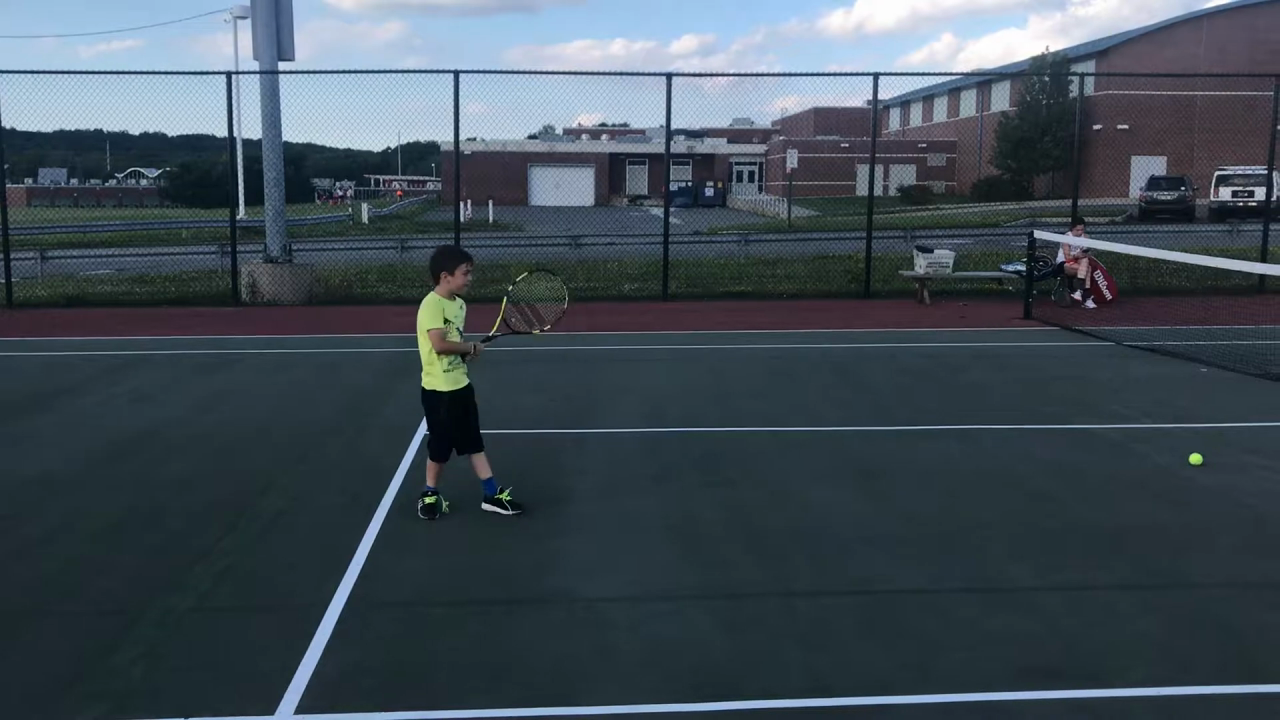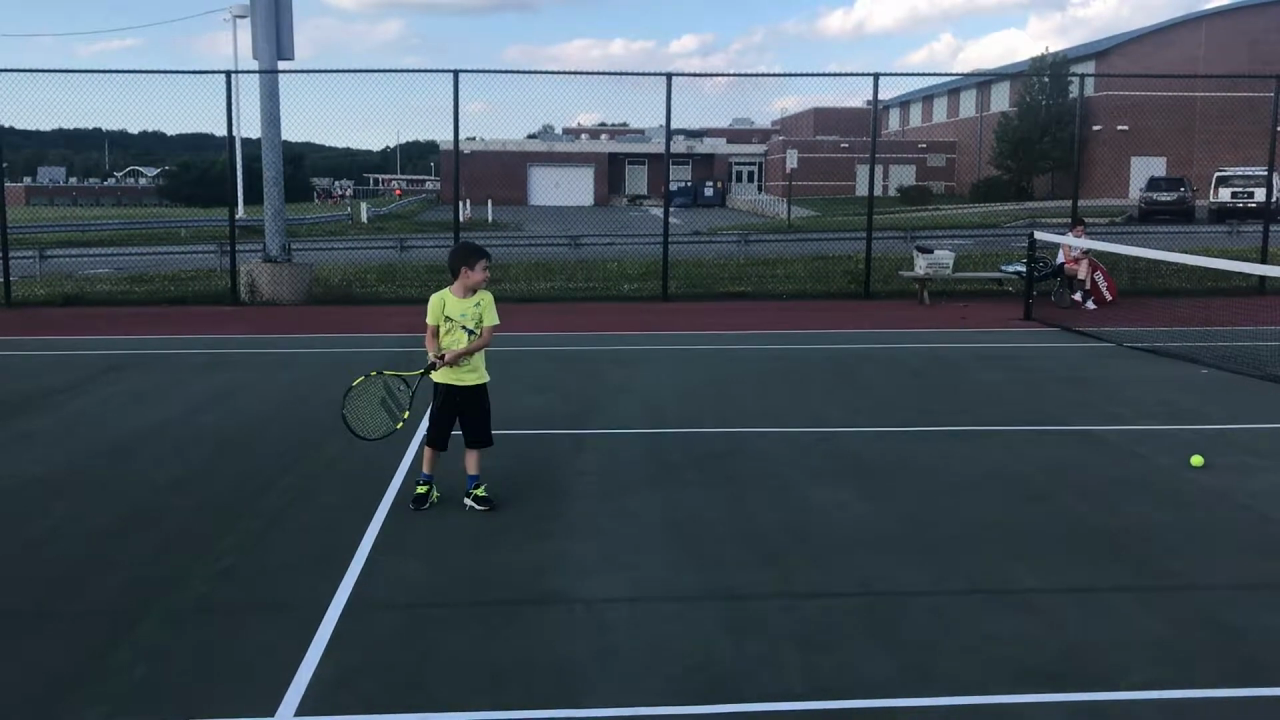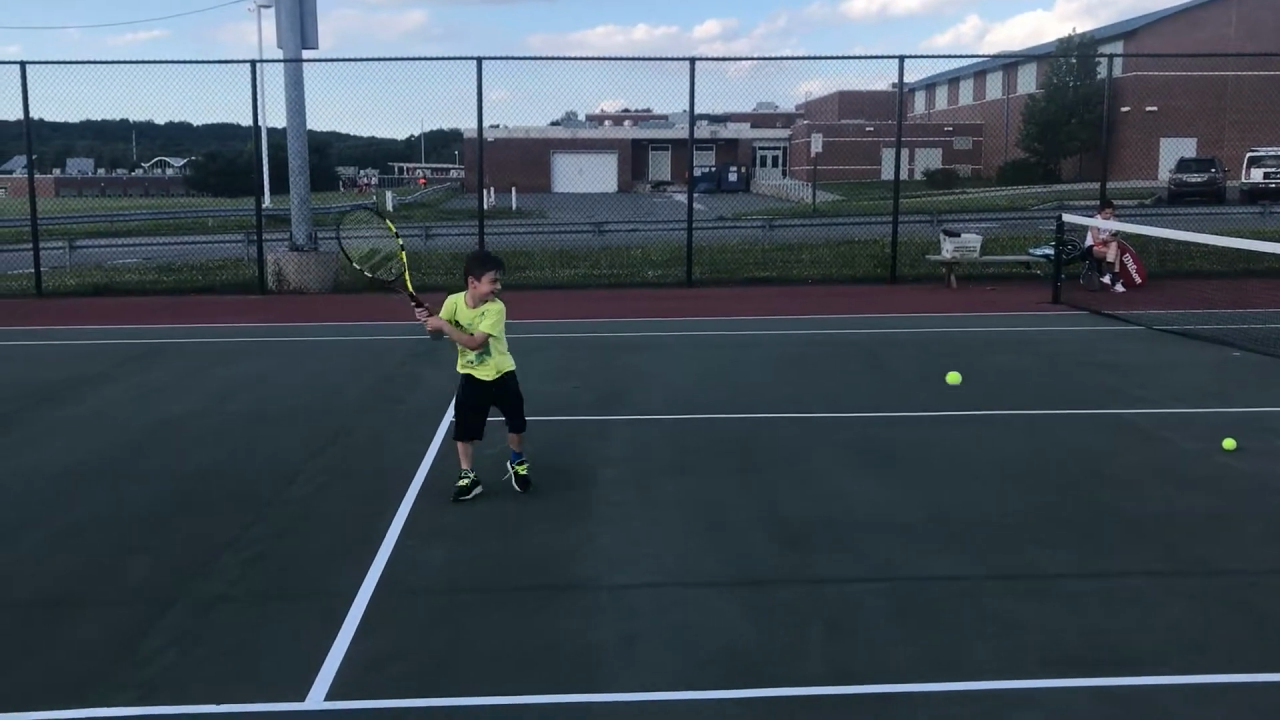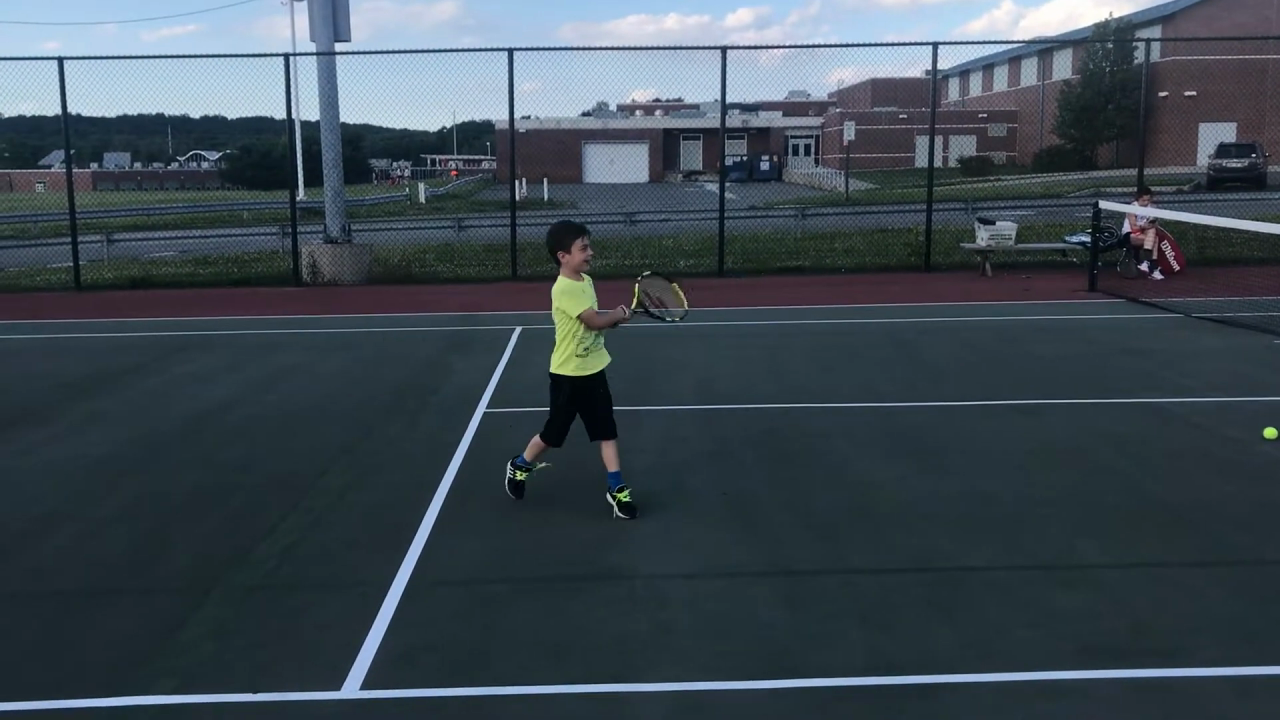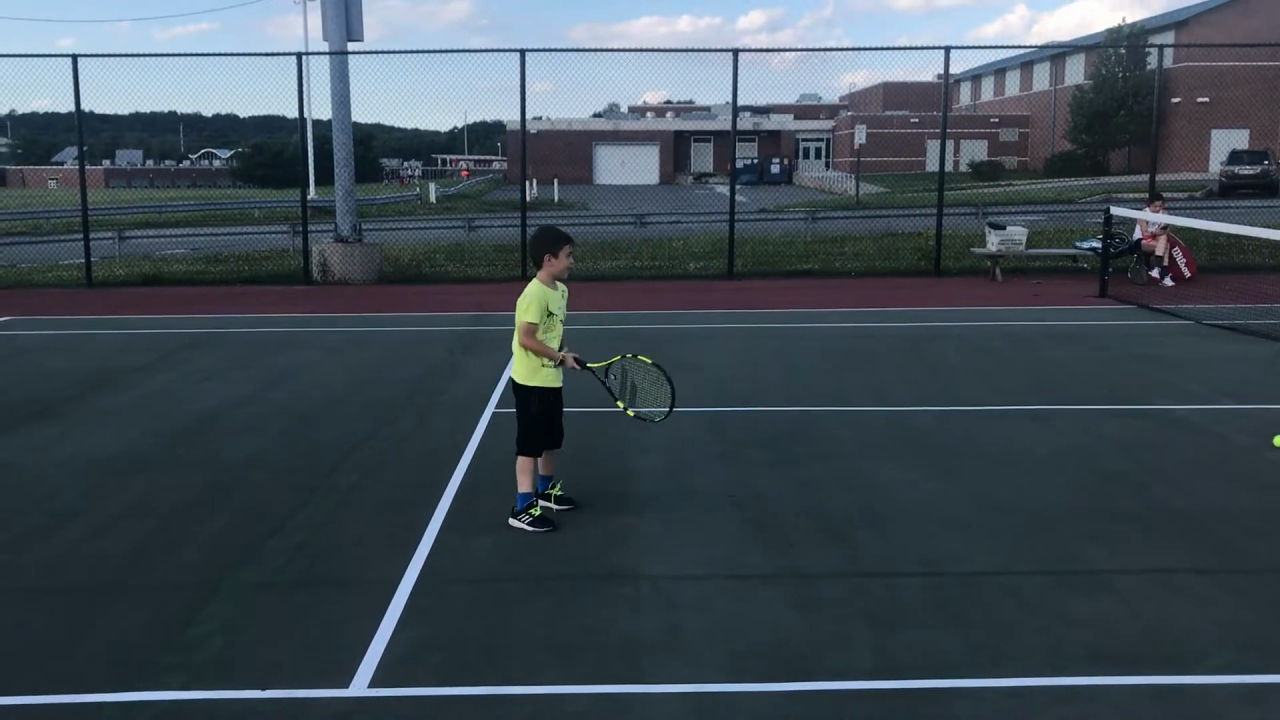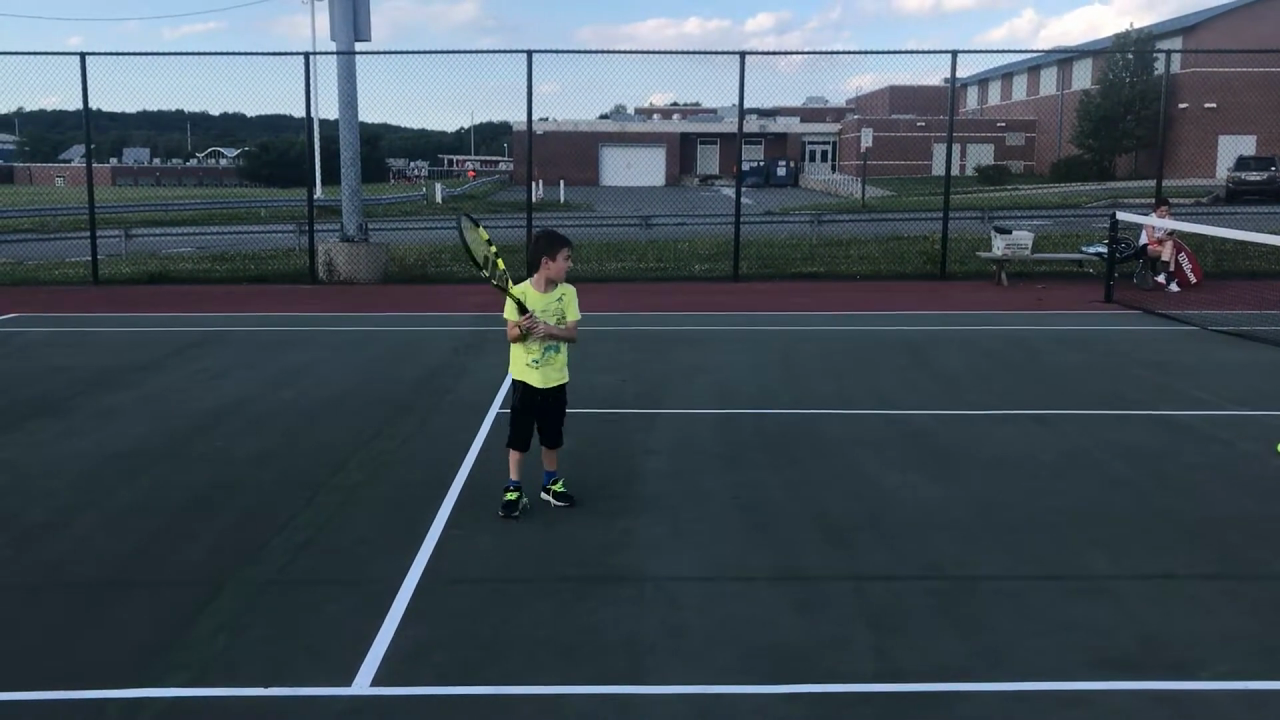
dt=0.7s
person 1, frame 1
left shoulder: (458, 303)
right shoulder: (431, 305)
right elbow: (439, 344)
left wrist: (467, 349)
right wrist: (470, 347)
left hip: (461, 384)
right hip: (438, 389)
left knee: (473, 441)
right knee: (440, 445)
left ankle: (492, 494)
right ankle: (430, 495)
person 1, frame 2
left shoulder: (486, 299)
right shoulder: (438, 300)
left elbow: (486, 337)
right elbow: (431, 335)
left wrist: (459, 353)
right wrist: (435, 354)
left hip: (475, 380)
right hip: (445, 380)
left knee: (476, 437)
right knee: (436, 435)
left ankle: (473, 488)
right ankle: (425, 483)
person 1, frame 3
left shoulder: (496, 309)
right shoulder: (453, 302)
left elbow: (472, 343)
right elbow: (440, 332)
left wrist: (442, 326)
right wrist: (428, 320)
left hip: (501, 372)
right hip: (472, 373)
left knee: (516, 422)
right knee: (463, 427)
left ankle: (517, 462)
right ankle: (469, 477)
person 1, frame 4
left shoulder: (585, 280)
right shoulder: (563, 288)
right elbow: (594, 321)
left wrist: (614, 315)
right wrist: (621, 313)
left hip: (594, 371)
right hip: (568, 374)
left knee: (606, 429)
right knee: (554, 432)
left ankle: (617, 488)
right ankle: (521, 465)
person 1, frame 5
left shoulder: (560, 290)
right shoulder: (533, 294)
right elbow: (525, 338)
left wrist: (562, 354)
right wrist: (558, 355)
left hip: (552, 379)
right hip: (530, 381)
left knee: (551, 438)
right knee: (530, 442)
left ankle: (545, 489)
right ankle: (525, 506)
person 1, frame 6
left shoulder: (568, 293)
right shoulder: (518, 293)
left elbow: (572, 333)
right elbow: (510, 335)
left wrist: (549, 330)
right wrist: (524, 329)
left hip: (555, 379)
right hip: (526, 379)
left knee: (552, 437)
right knee: (519, 437)
left ankle: (551, 483)
right ankle: (513, 489)
